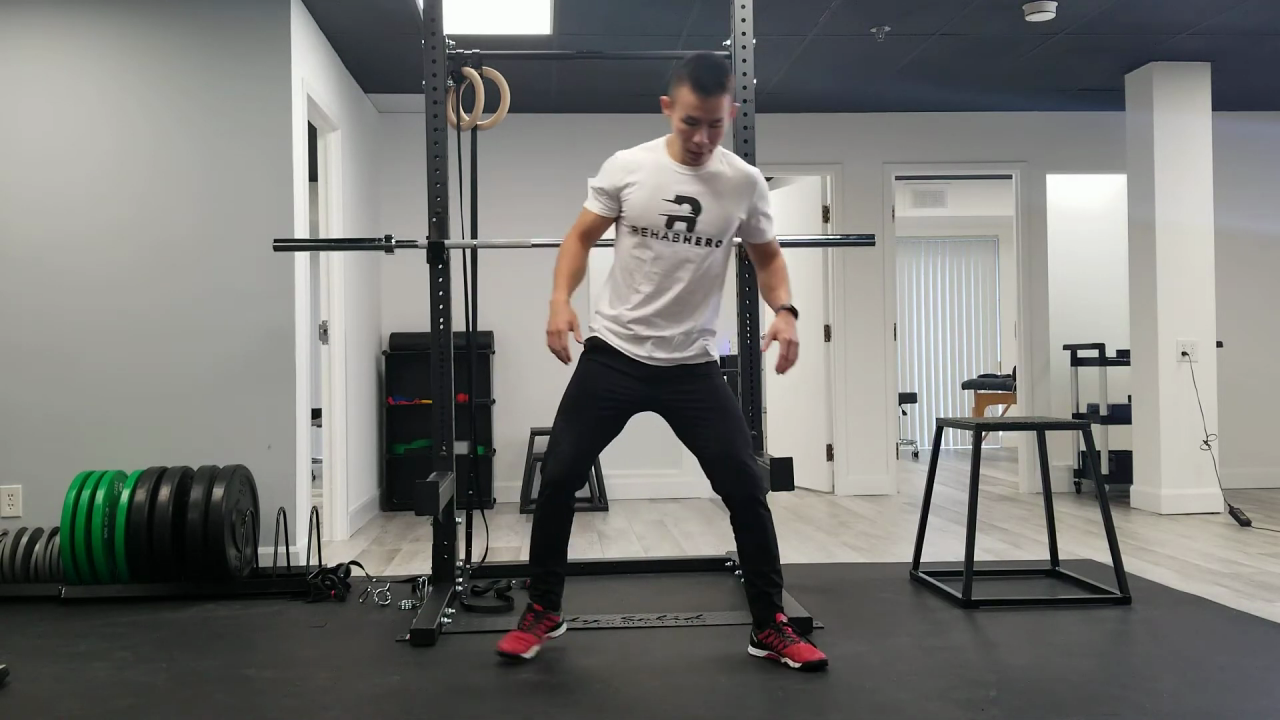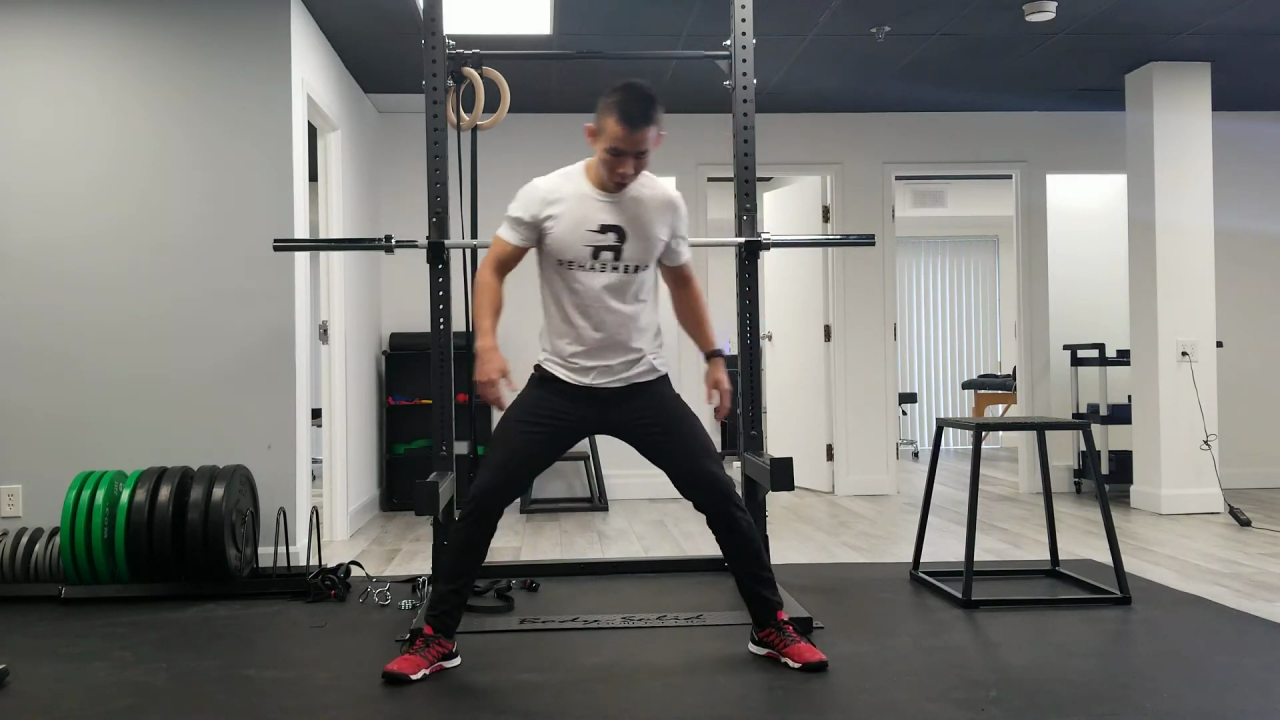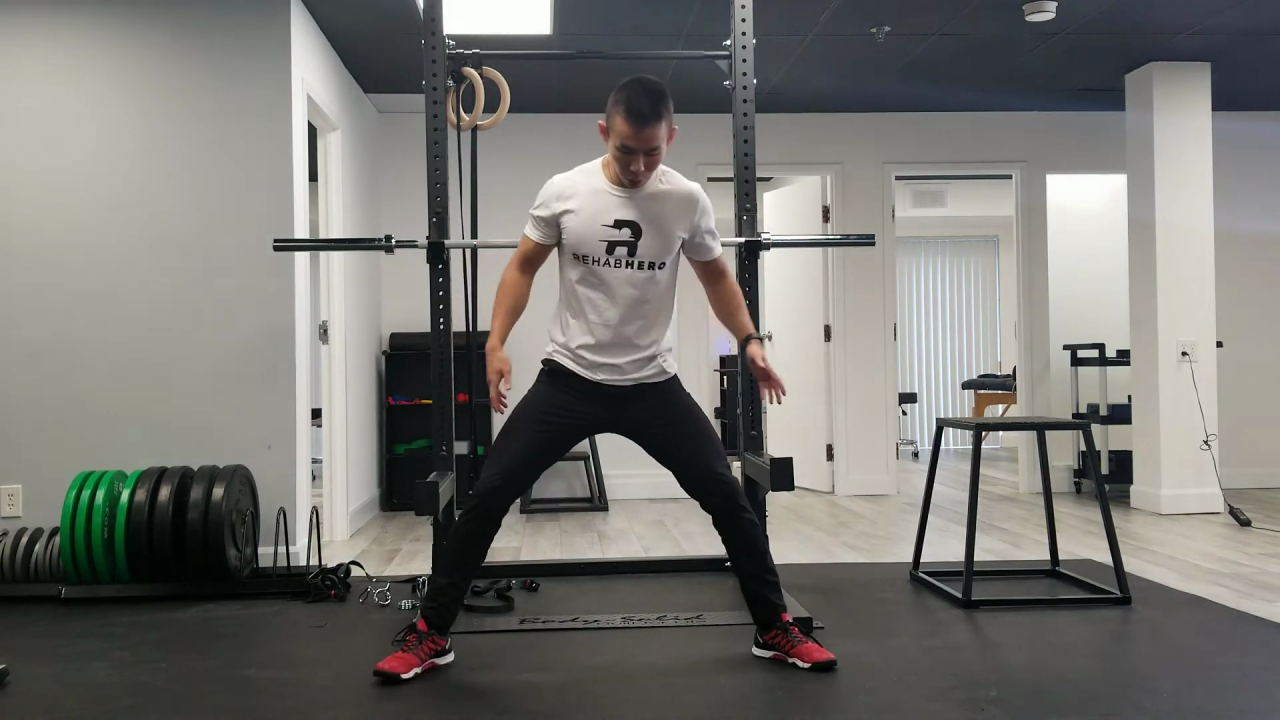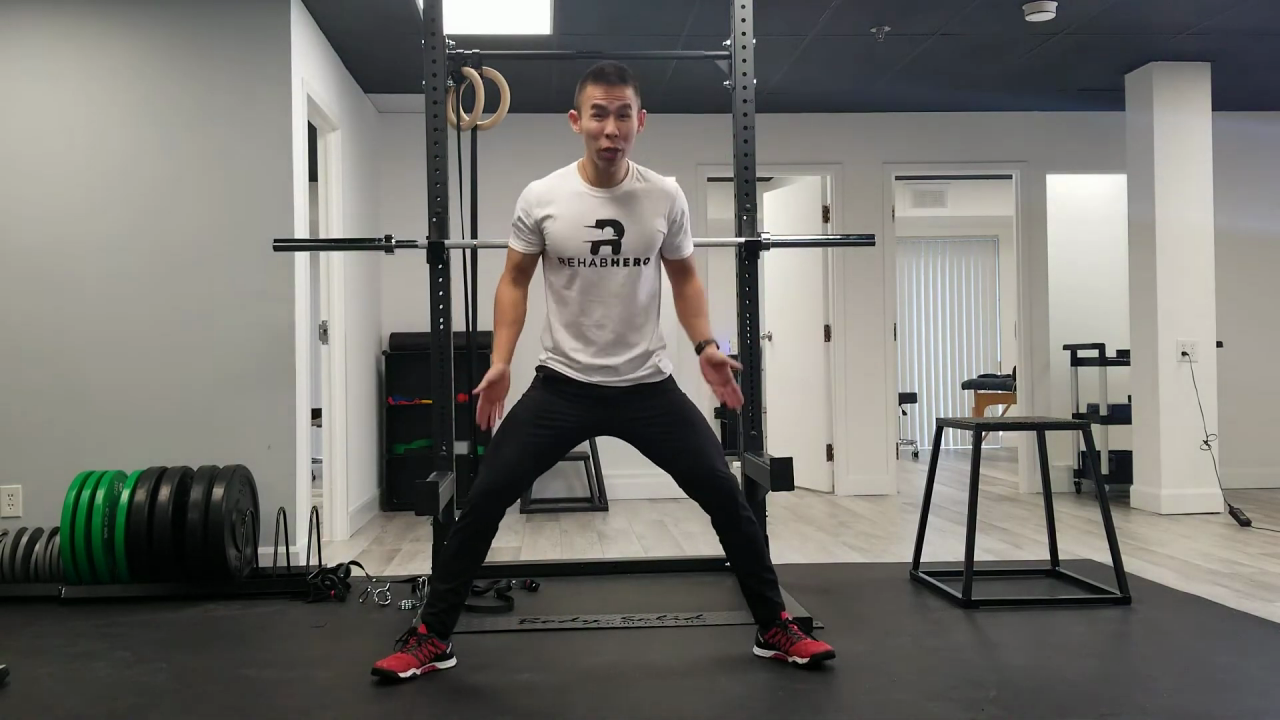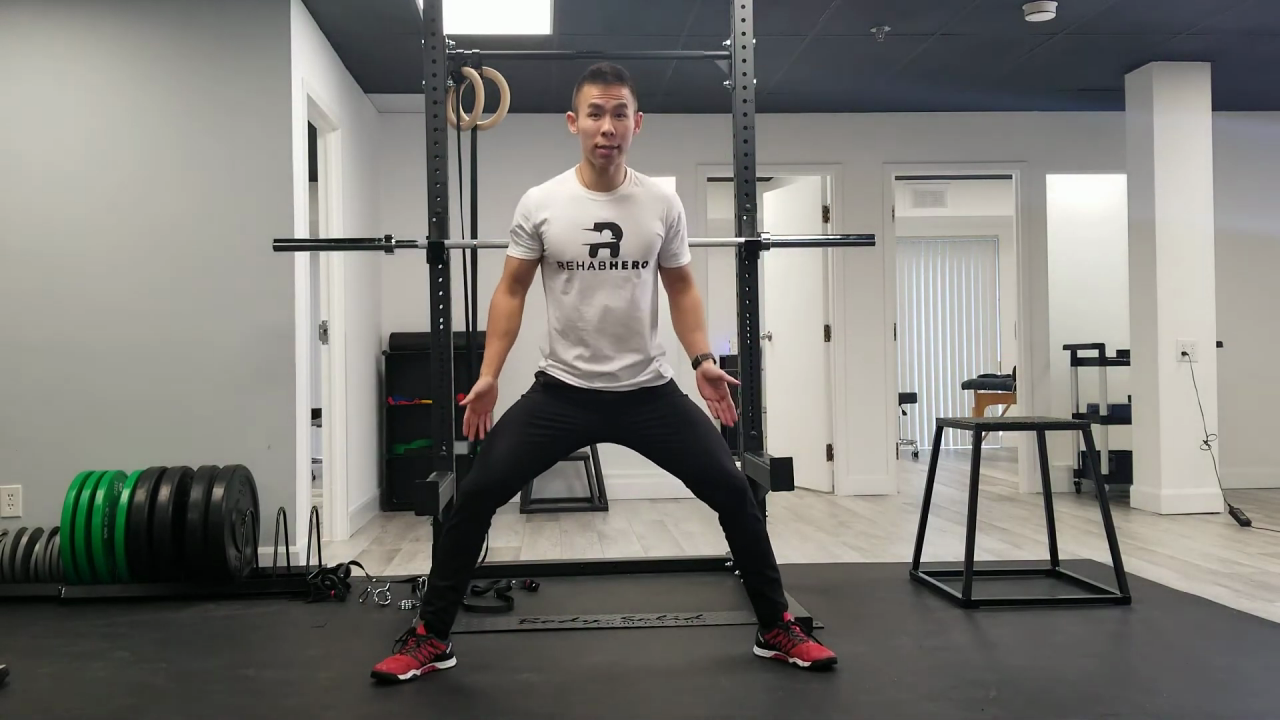
dt=0.5s
person 1, frame 1
left shoulder: (746, 182)
right shoulder: (625, 167)
left elbow: (766, 254)
right elbow: (579, 237)
left wrist: (785, 311)
right wrist: (560, 300)
left hip: (692, 363)
right hip: (615, 353)
left knee: (744, 486)
right knee: (560, 478)
left ankle: (770, 626)
right ankle: (542, 612)
person 1, frame 2
left shoulder: (666, 203)
right shoulder: (542, 196)
left elbow: (682, 282)
right elbow: (492, 270)
left wrist: (713, 356)
right wrist: (485, 343)
left hip: (642, 385)
right hip: (560, 384)
left knee: (717, 494)
right knee: (485, 497)
left ankle: (772, 627)
right ankle: (437, 636)
person 1, frame 3
left shoulder: (688, 199)
right shoulder: (563, 192)
left elbow: (716, 276)
right elbow: (522, 268)
left wrist: (751, 341)
right wrist: (495, 345)
left hip: (652, 383)
right hip: (569, 380)
left knee: (726, 496)
right knee: (490, 493)
left ankle: (775, 629)
right ankle: (430, 634)
person 1, frame 4
left shoulder: (665, 196)
right shoulder: (541, 197)
left elbow: (684, 277)
right elbow: (514, 281)
left wrist: (706, 346)
right wrist: (500, 361)
left hip: (647, 386)
right hip: (562, 386)
left knee: (724, 495)
right knee: (486, 499)
left ankle: (775, 629)
right ankle: (431, 638)
person 1, frame 5
left shoulder: (662, 203)
right shoulder: (540, 203)
left elbow: (681, 288)
right elbow: (511, 292)
left wrist: (703, 360)
right wrist: (488, 376)
left hip: (648, 391)
right hip: (562, 391)
left knee: (733, 492)
right knee: (476, 496)
left ankle: (776, 630)
right ankle: (430, 637)
